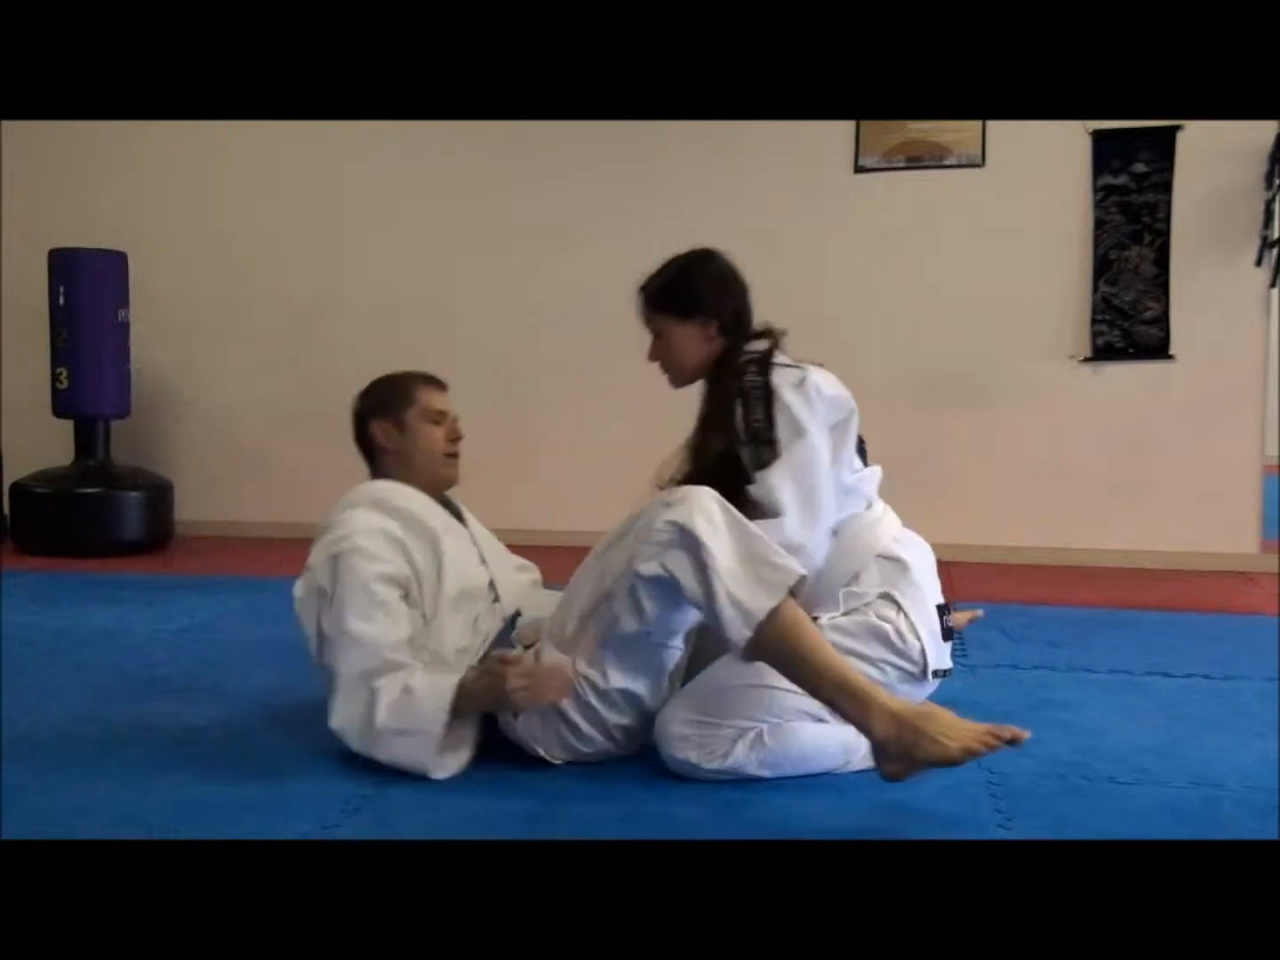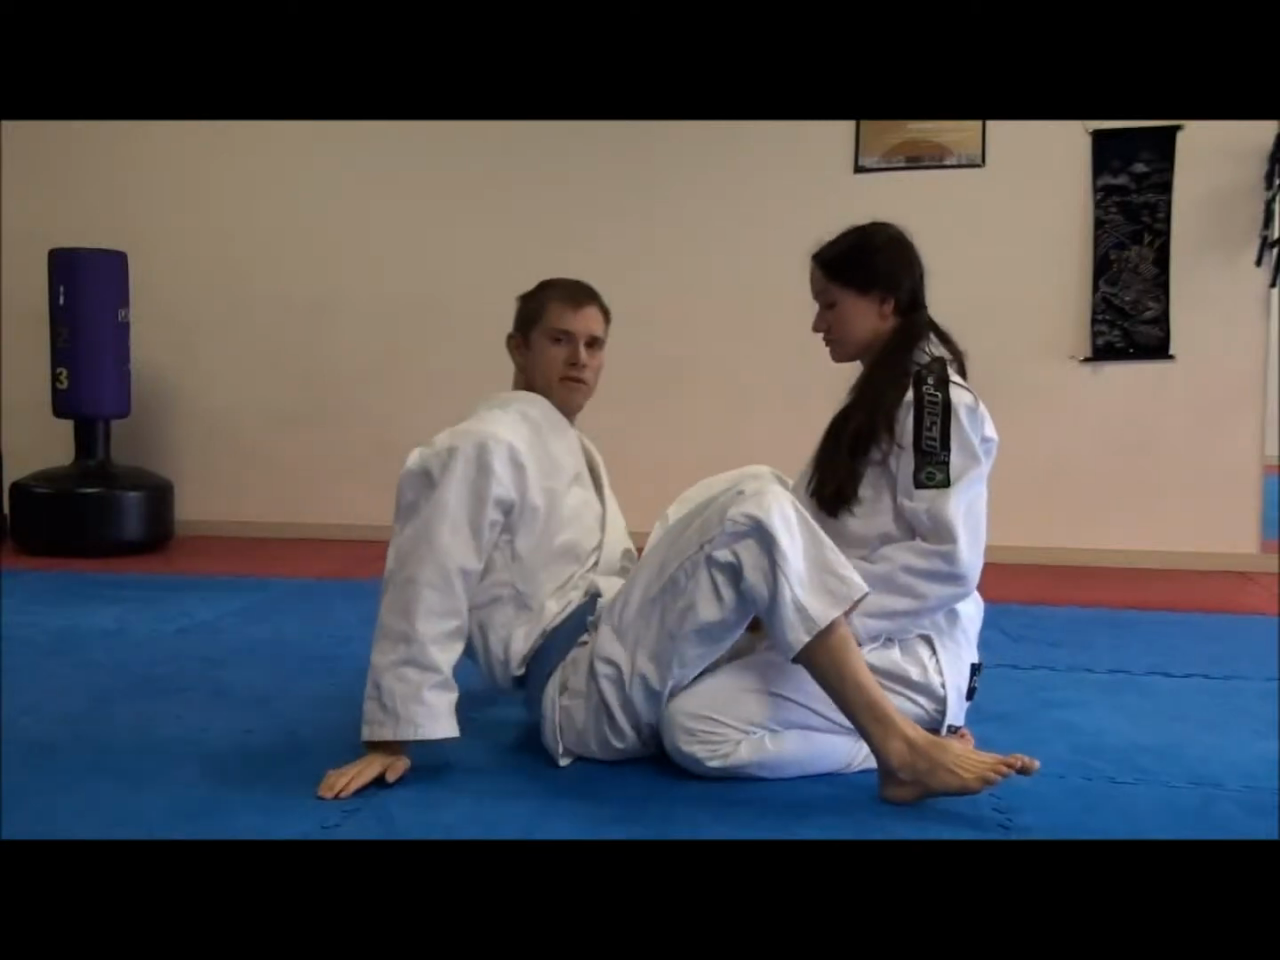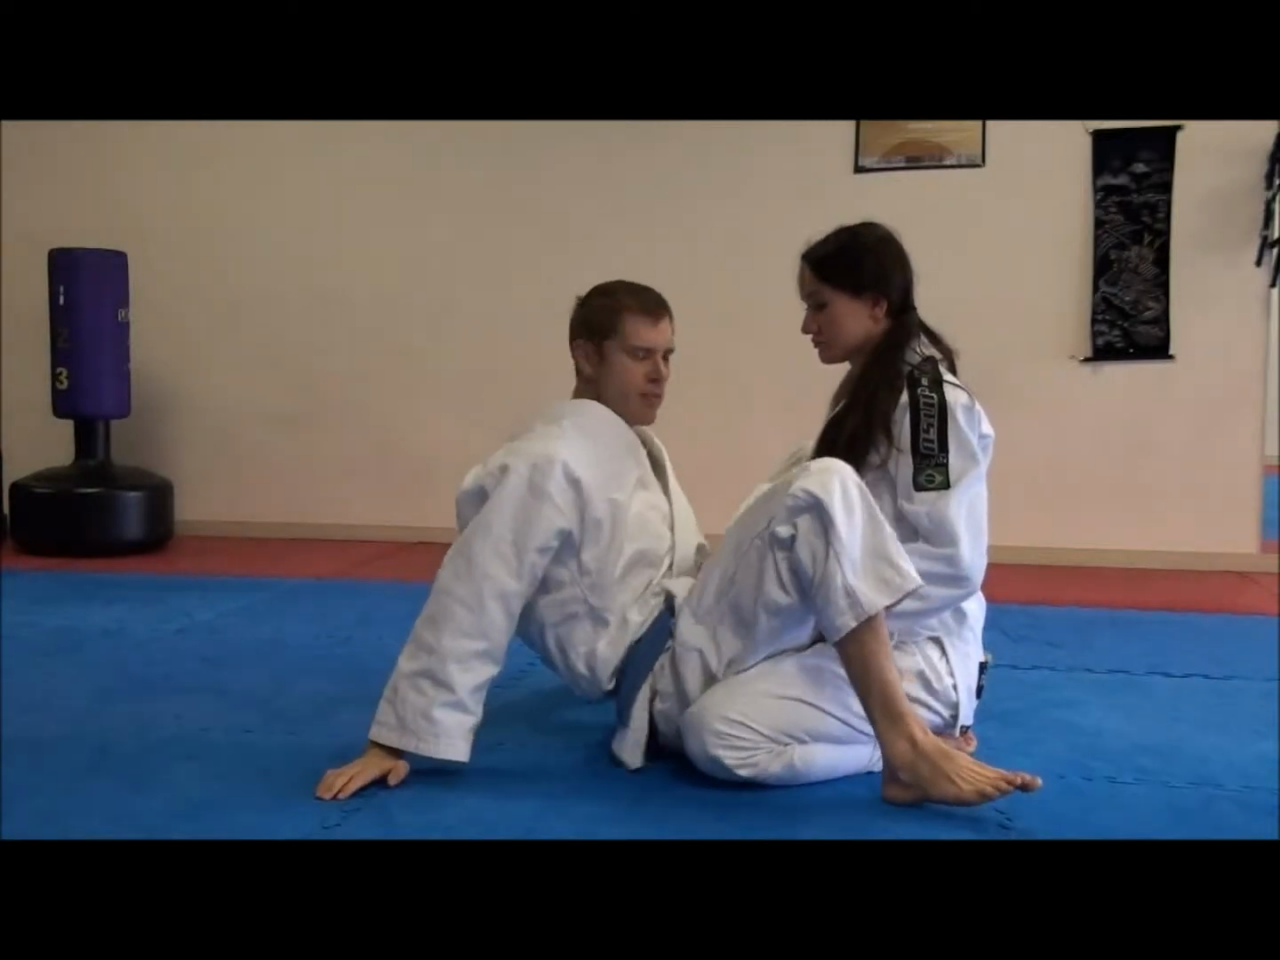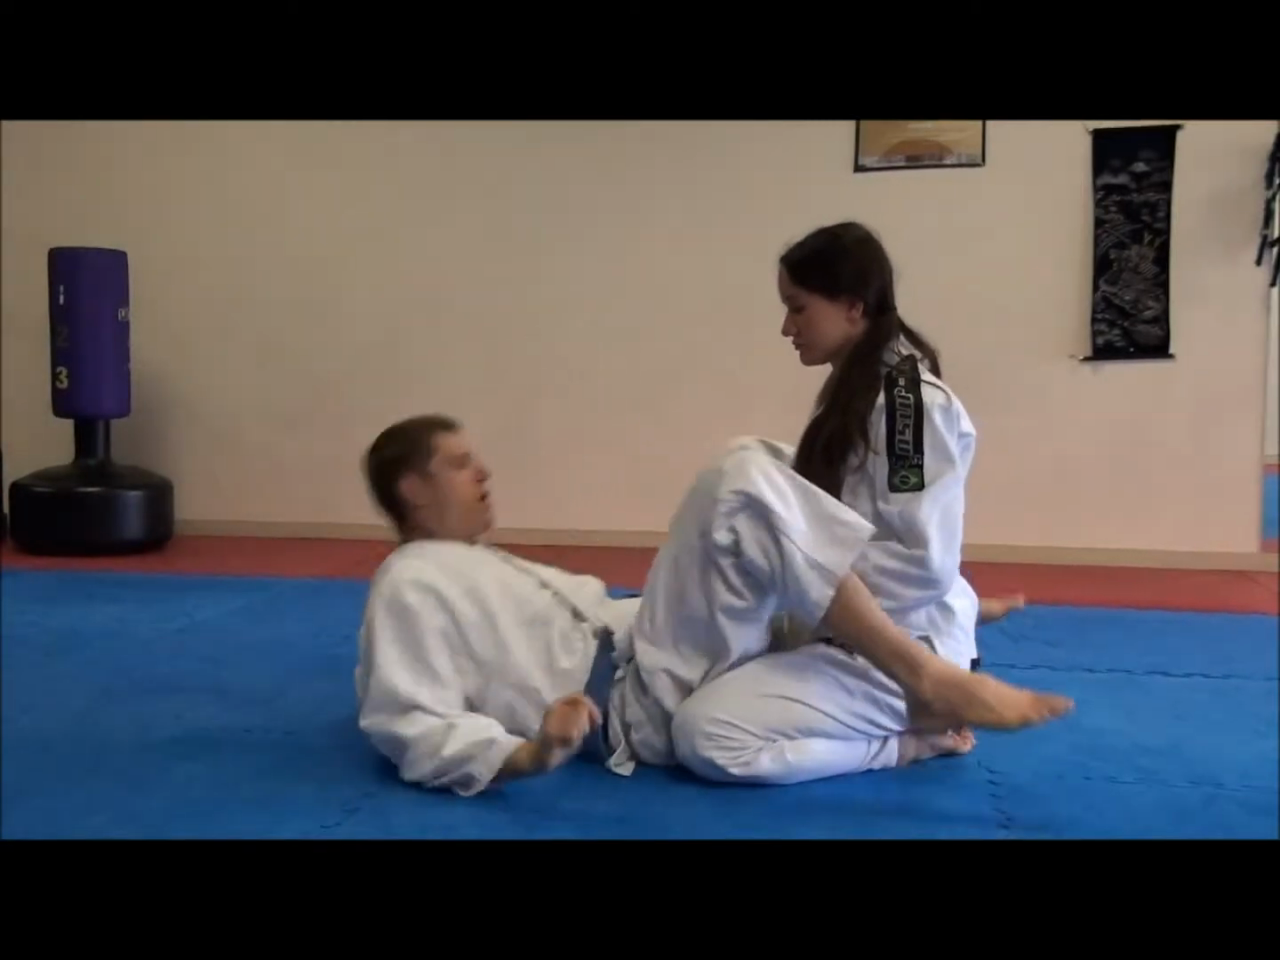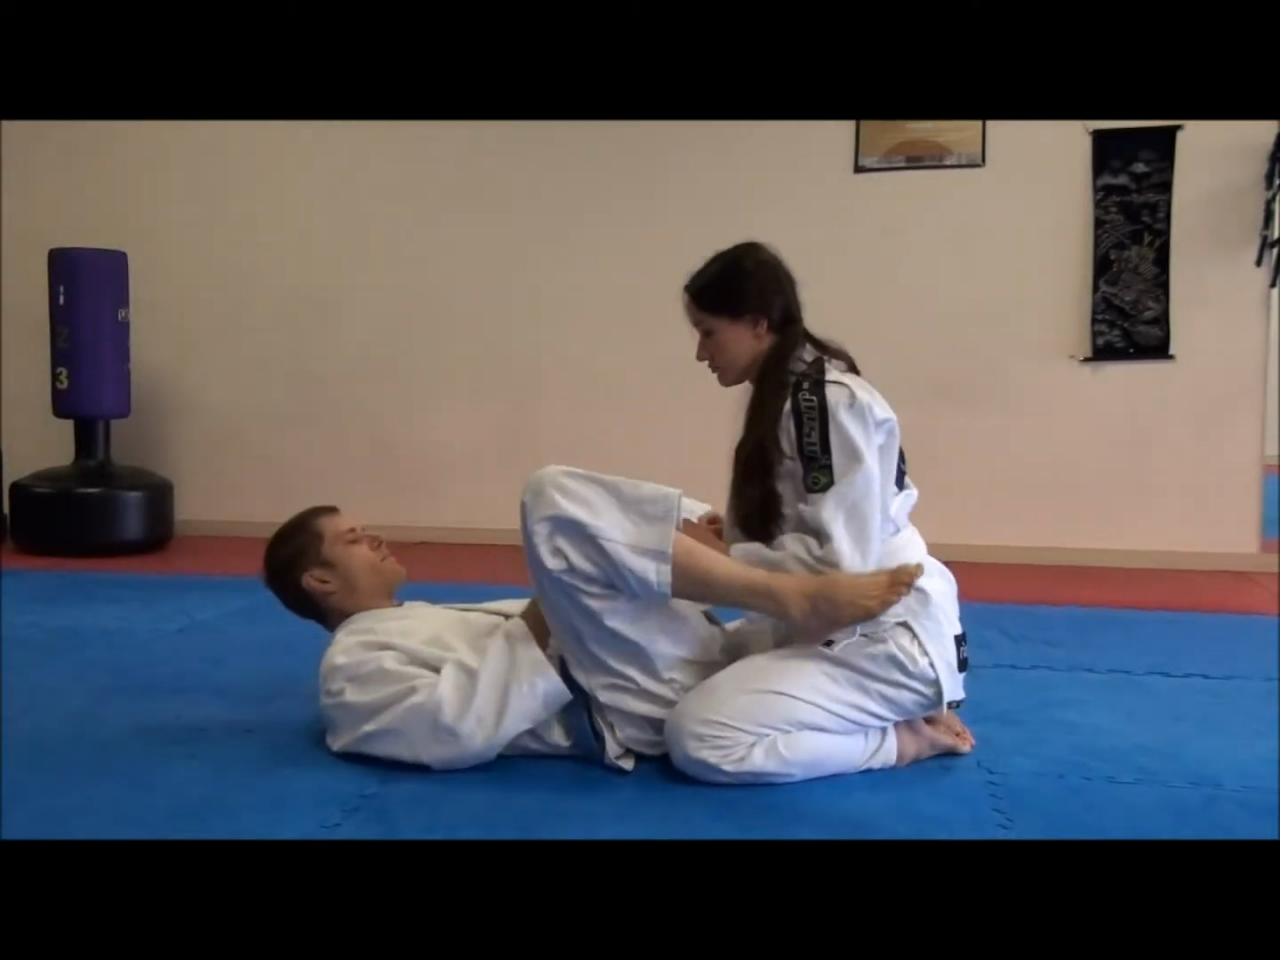
dt=0.7s
person 1, frame 1
left shoulder: (439, 515)
right shoulder: (362, 539)
right elbow: (373, 700)
right wrist: (483, 686)
left hip: (558, 659)
right hip: (566, 704)
right knee: (687, 514)
right ankle: (888, 720)
person 1, frame 2
left shoulder: (565, 447)
right shoulder: (487, 446)
right elbow: (426, 598)
right wrist: (393, 739)
left hip: (609, 659)
right hip: (595, 688)
right knee: (754, 506)
right ankle: (899, 745)
person 1, frame 3
left shoulder: (630, 447)
right shoulder: (548, 463)
right elbow: (471, 609)
right wrist: (400, 740)
left hip: (689, 635)
right hip: (671, 675)
right knee: (825, 489)
right ankle: (906, 746)
person 1, frame 4
left shoulder: (475, 565)
right shoulder: (410, 590)
right elbow: (420, 730)
right wrist: (527, 754)
left hip: (638, 654)
right hip: (641, 700)
right knee: (746, 483)
right ankle: (927, 680)
person 1, frame 5
left shoulder: (416, 623)
right shoulder: (353, 668)
right elbow: (462, 725)
right wrist: (538, 621)
right hip: (632, 704)
right knee: (556, 497)
right ankle: (794, 596)
person 2, frame 1
left shoulder: (778, 387)
right shoulder: (743, 389)
left elbow: (795, 537)
left hip: (878, 620)
right hip: (832, 611)
left knee: (687, 738)
person 2, frame 2
left shoulder: (937, 401)
right shoulder: (884, 391)
left elbow: (951, 562)
left hip: (908, 653)
right hip: (853, 634)
left knee: (697, 729)
person 2, frame 3
left shoulder: (932, 401)
right shoulder: (870, 389)
left elbow: (954, 562)
left wrist: (842, 596)
left hip: (913, 653)
right hip: (856, 639)
left knee: (718, 733)
right knee: (702, 694)
left ankle: (919, 746)
right ankle: (918, 736)
person 2, frame 4
left shoulder: (913, 401)
right shoulder: (855, 390)
left elbow: (925, 566)
left knee: (707, 736)
right knee: (697, 682)
left ankle: (916, 739)
right ankle: (902, 723)
person 2, frame 5
left shoulder: (830, 401)
right shoulder: (786, 395)
left elbow: (839, 562)
left wrist: (721, 560)
right wrist: (725, 534)
left hip: (892, 637)
right hip: (840, 624)
left knee: (699, 737)
left ankle: (907, 739)
right ankle: (897, 716)
